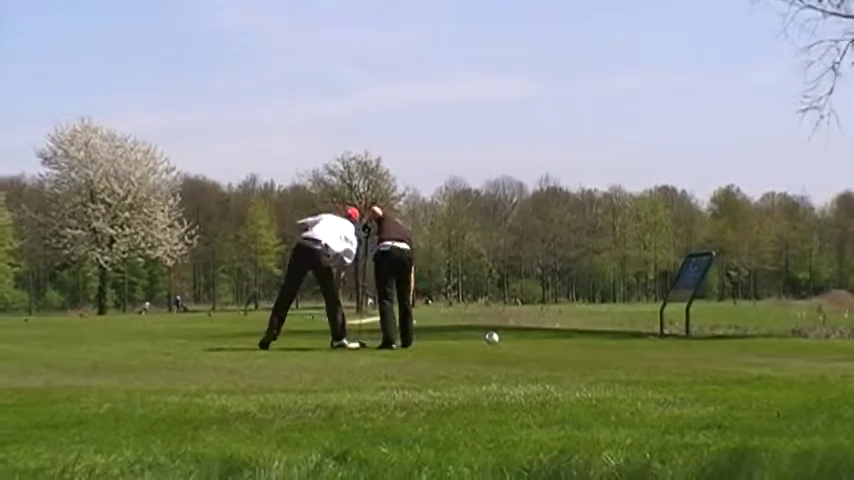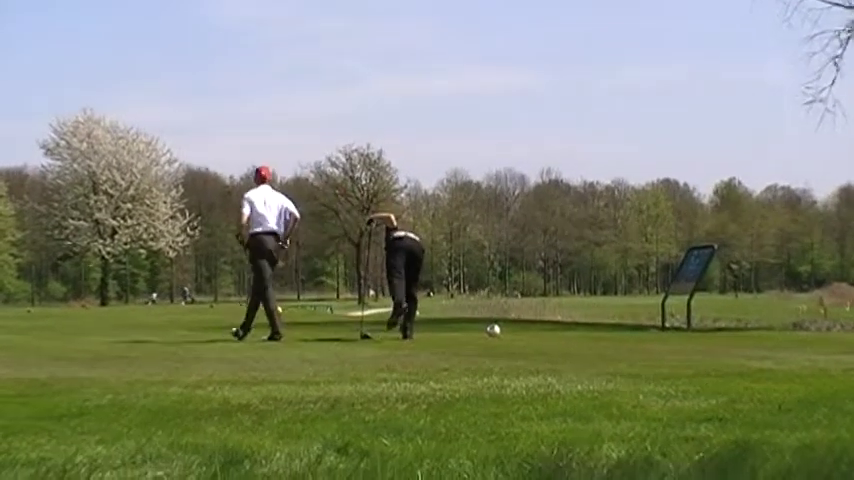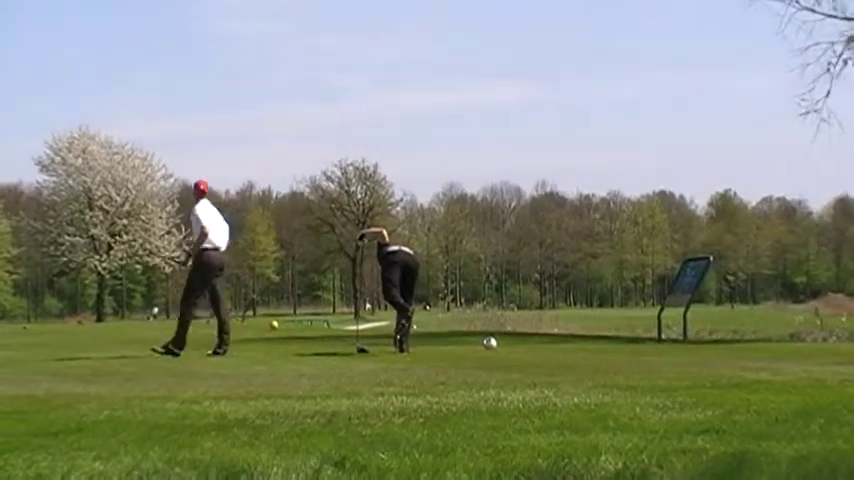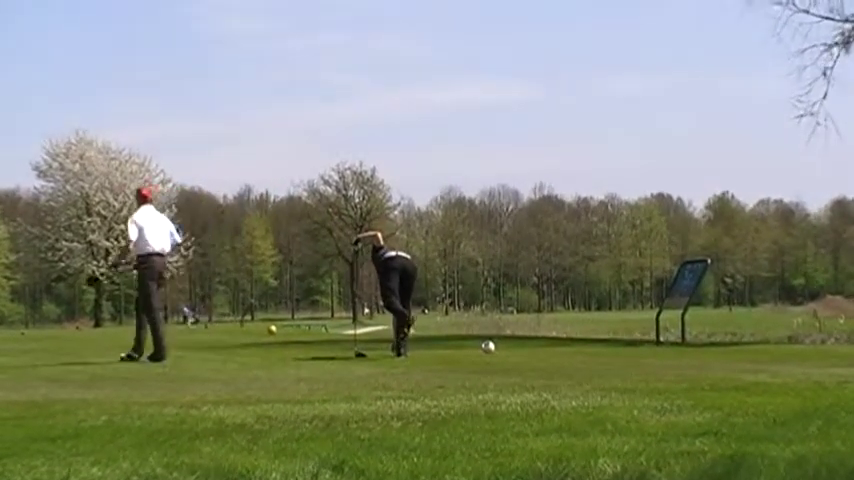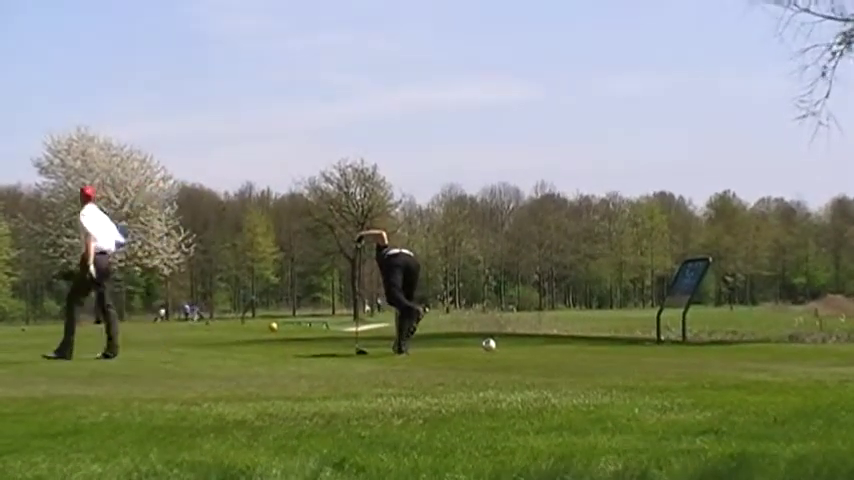
dt=0.7s
person 1, frame 1
left shoulder: (328, 218)
right shoulder: (352, 237)
left elbow: (300, 224)
right elbow: (344, 262)
left hip: (303, 246)
right hip: (322, 251)
left knee: (286, 292)
right knee: (332, 297)
left ankle: (271, 333)
right ankle: (338, 339)
person 1, frame 2
left shoulder: (250, 195)
right shoulder: (280, 197)
left elbow: (244, 221)
right elbow: (296, 216)
left wrist: (242, 236)
right wrist: (286, 235)
left hip: (258, 241)
right hip: (274, 241)
left knee: (265, 287)
right knee: (259, 286)
left ankle: (277, 331)
right ankle: (244, 328)
person 1, frame 3
left shoulder: (199, 208)
right shoulder: (215, 211)
left elbow: (206, 231)
right elbow: (226, 238)
left wrist: (193, 253)
left hip: (205, 256)
right hip: (219, 257)
left knee: (189, 301)
right knee: (217, 302)
left ankle: (175, 345)
right ankle: (223, 344)
person 1, frame 4
left shoulder: (137, 217)
right shoulder: (161, 217)
left elbow: (130, 243)
right elbow: (177, 241)
left hip: (147, 263)
right hip: (161, 262)
left knee: (151, 308)
right knee: (142, 306)
left ankle: (160, 352)
right ankle: (137, 351)
person 1, frame 5
left shoulder: (85, 213)
right shoulder: (103, 215)
left elbow: (91, 237)
right elbow: (121, 240)
left wrist: (89, 263)
left hip: (94, 261)
right hip: (106, 260)
left knee: (72, 303)
right knee: (106, 306)
left ankle: (65, 350)
right ankle: (112, 348)
person 2, frame 1
left shoulder: (385, 219)
right shoulder: (407, 233)
left elbow: (375, 210)
right elbow: (411, 270)
left wrist: (367, 222)
right wrist: (410, 295)
left hip: (385, 252)
right hip: (405, 254)
left knee: (385, 298)
right knee: (404, 301)
left ankle: (389, 340)
right ankle: (407, 339)
person 2, frame 2
left shoulder: (393, 232)
left elbow: (390, 217)
left wrist: (373, 218)
left hip: (398, 243)
right hip: (417, 246)
left knee: (395, 278)
right knee: (412, 291)
left ankle: (400, 304)
right ankle: (408, 330)
person 2, frame 3
left shoulder: (385, 248)
left elbow: (382, 232)
right elbow: (403, 302)
left wrist: (364, 234)
left hip: (393, 258)
right hip: (412, 260)
left knee: (390, 290)
right knee: (407, 300)
left ankle: (405, 309)
right ankle: (403, 343)
person 2, frame 4
left shoulder: (379, 252)
left elbow: (377, 235)
left wrist: (359, 238)
left hip: (392, 264)
right hip: (409, 264)
left knee: (389, 299)
right knee: (404, 304)
left ankle: (406, 317)
right ankle: (401, 347)
person 2, frame 5
left shoulder: (383, 251)
left elbow: (382, 234)
left wrist: (362, 235)
left hip: (395, 261)
right hip: (413, 262)
left knee: (393, 294)
right knee: (405, 302)
left ankle: (414, 311)
right ankle: (402, 344)
